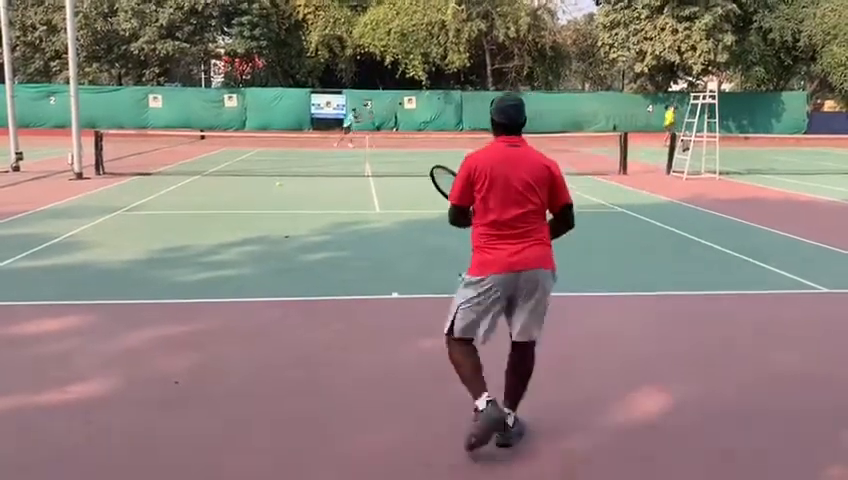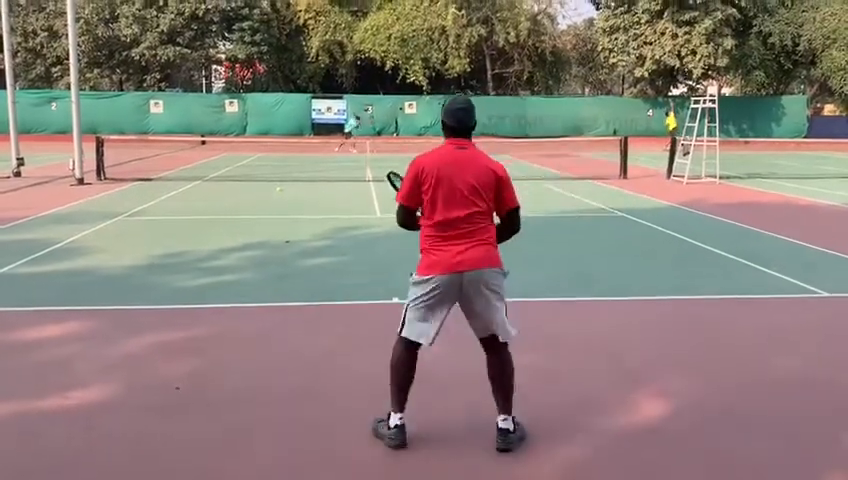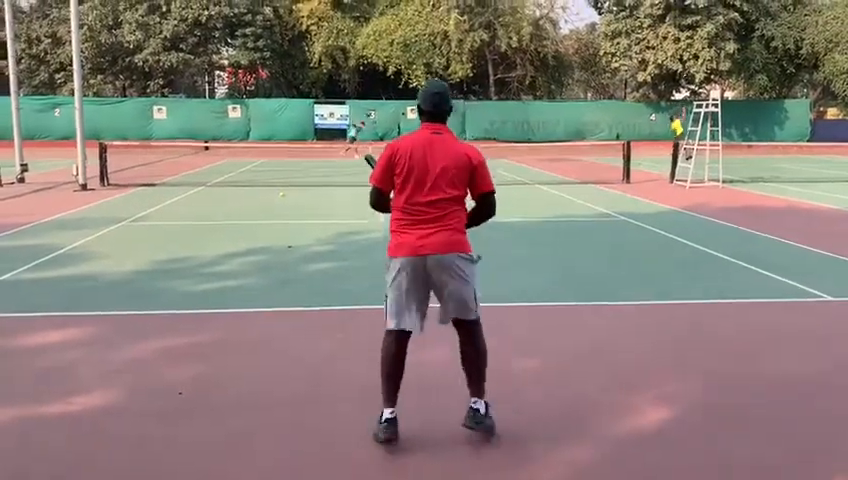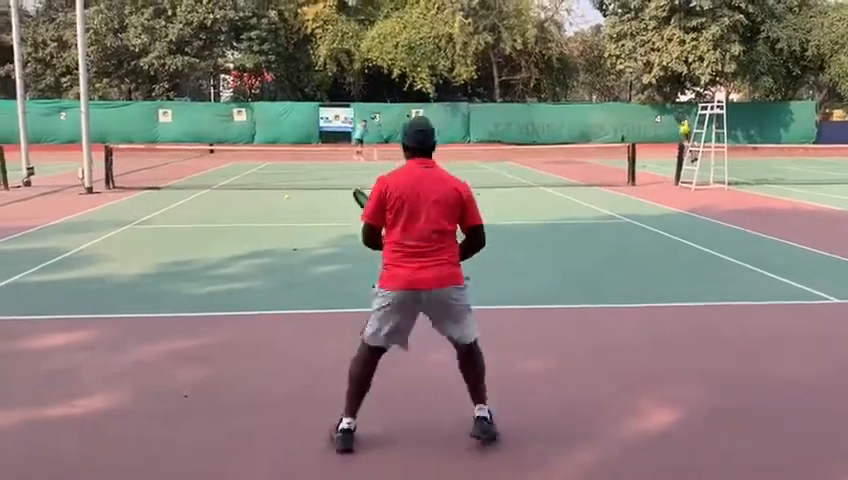
dt=0.3s
person 1, frame 1
left shoulder: (474, 162)
right shoulder: (546, 165)
left elbow: (456, 218)
right elbow: (565, 221)
left hip: (490, 269)
right hip: (538, 266)
left knee: (458, 339)
right knee: (524, 344)
left ankle: (485, 407)
right ankle: (507, 418)
person 1, frame 2
left shoulder: (421, 164)
right shoulder: (493, 168)
left elbow: (405, 218)
right elbow: (512, 225)
left hip: (434, 269)
right hip: (483, 268)
left knee: (406, 341)
right knee: (497, 345)
left ankle: (395, 423)
right ankle: (506, 425)
person 1, frame 3
left shoulder: (397, 148)
right shoulder: (469, 154)
left elbow: (377, 202)
right elbow: (487, 209)
left hip: (405, 252)
right hip: (452, 251)
left knee: (397, 334)
right knee: (469, 326)
left ankle: (388, 417)
right ankle: (478, 407)
person 1, frame 4
left shoulder: (387, 184)
right shoulder: (458, 186)
left elbow: (370, 239)
right elbow: (477, 240)
left hip: (399, 285)
right hip: (447, 284)
left knee: (370, 349)
right knee: (468, 344)
left ankle: (346, 427)
right ankle: (483, 415)
